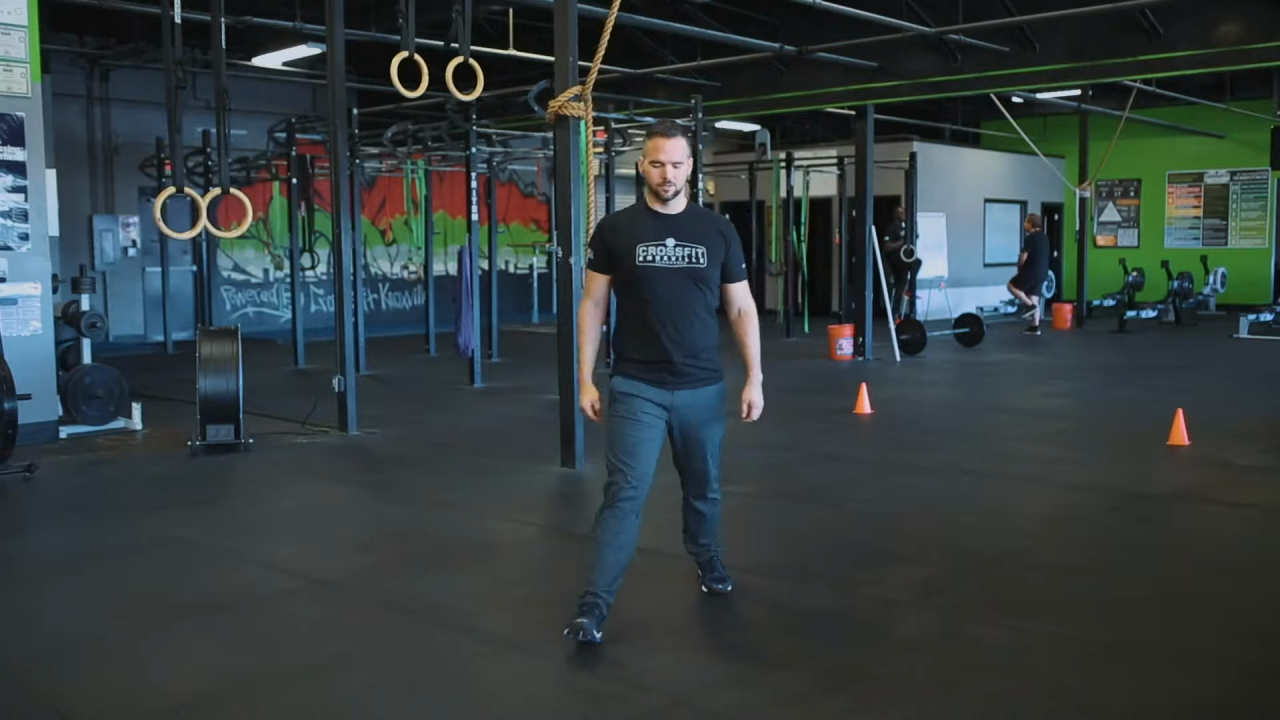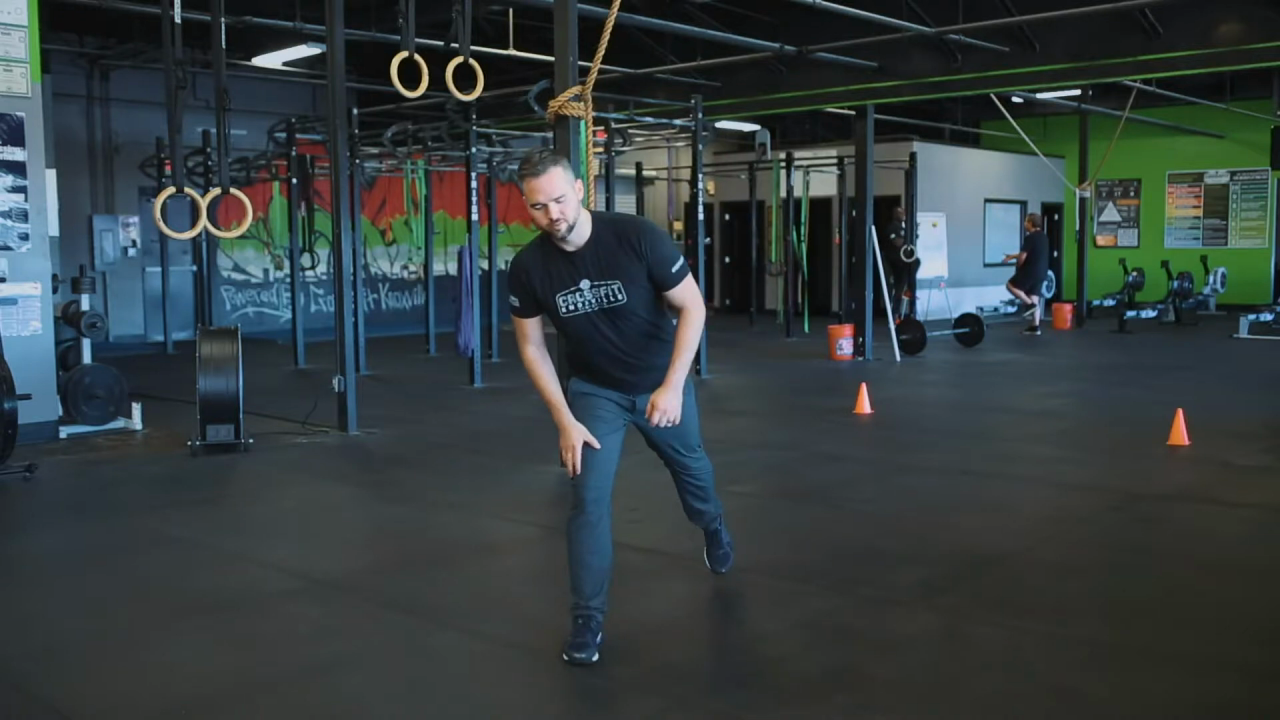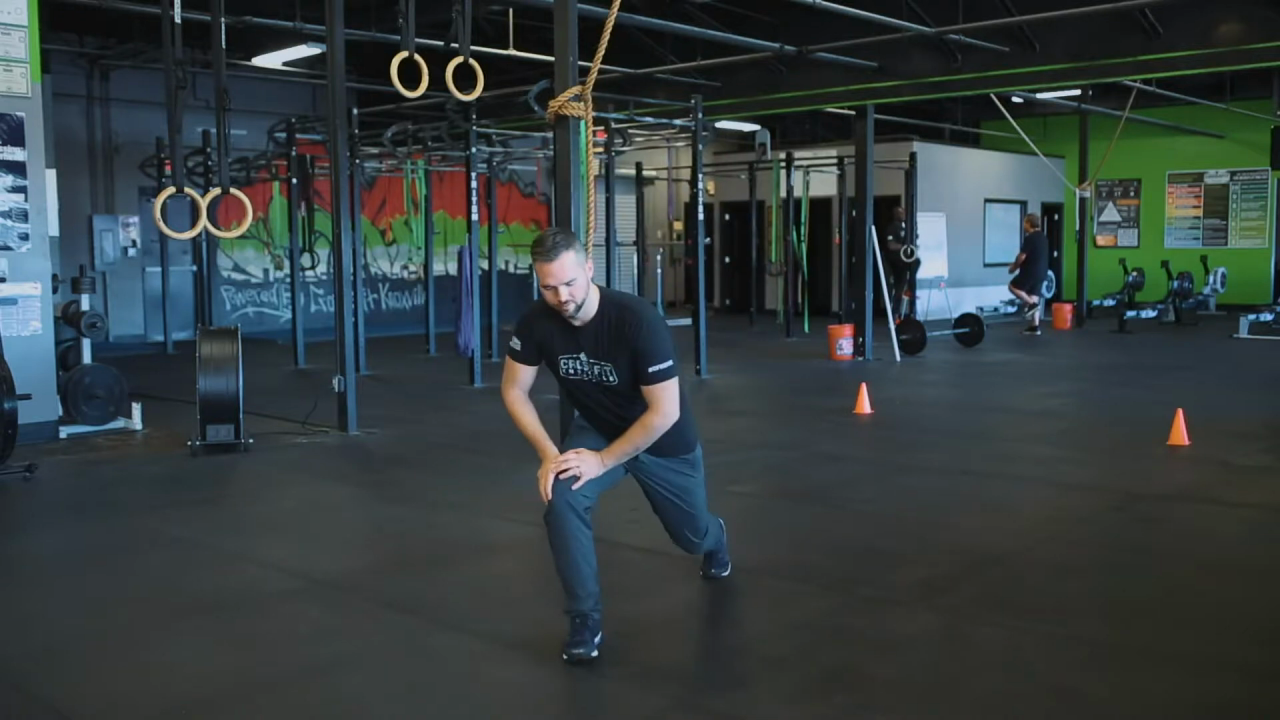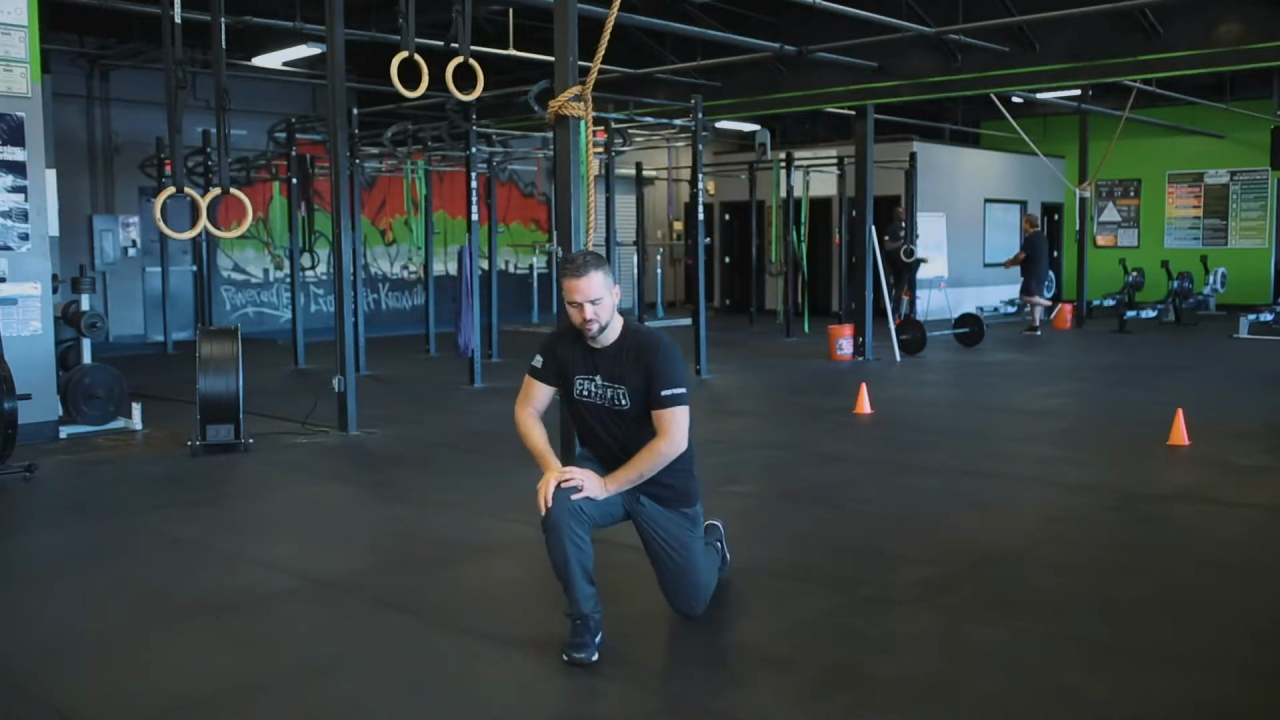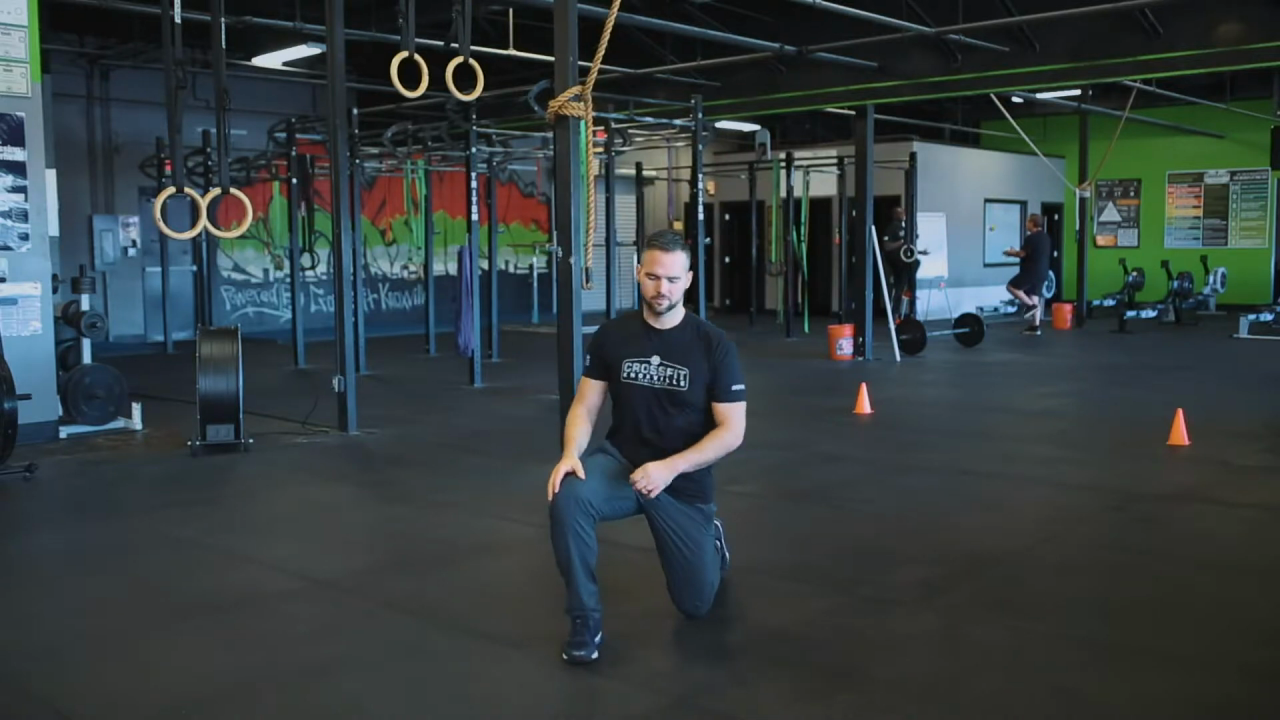
dt=0.5s
person 1, frame 1
left shoulder: (717, 230)
right shoulder: (615, 228)
left elbow: (740, 307)
right elbow: (592, 306)
left wrist: (754, 378)
right wrist: (585, 380)
left hip: (702, 388)
right hip: (635, 387)
left knee: (702, 486)
right knee: (625, 491)
left ankle: (706, 558)
right ankle: (593, 605)
person 1, frame 2
left shoulder: (637, 236)
right shoulder: (528, 267)
left elbow: (692, 306)
right elbow: (531, 345)
left wrist: (673, 385)
right wrist: (564, 419)
left hip: (660, 385)
right hip: (594, 389)
left knee: (689, 464)
right knee: (589, 498)
left ankle: (713, 526)
right ankle: (587, 616)
person 1, frame 3
left shoulder: (638, 320)
right shoulder: (537, 322)
left elbow: (665, 413)
right elbow: (514, 390)
left wrist: (603, 461)
right wrist: (549, 454)
left hip: (661, 441)
right hip: (597, 430)
left knee: (692, 536)
right knee: (560, 499)
left ankle: (714, 535)
right ankle: (585, 618)
person 1, frame 4
left shoulder: (657, 350)
right shoulder: (560, 345)
left elbow: (674, 440)
right elbow: (527, 411)
left wrist: (607, 486)
right wrist: (551, 467)
left hip: (664, 484)
right hip: (600, 469)
left knee: (691, 601)
right knee: (558, 507)
left ankle: (711, 540)
right ankle: (585, 619)
person 1, frame 5
left shoulder: (713, 345)
right shoulder: (612, 335)
left elbow: (732, 430)
right elbow: (585, 407)
left wrist: (670, 467)
right wrist: (570, 456)
left hip: (682, 479)
right hip: (620, 461)
left knee: (696, 603)
right knee: (567, 498)
left ankle: (710, 539)
right ankle: (585, 618)
